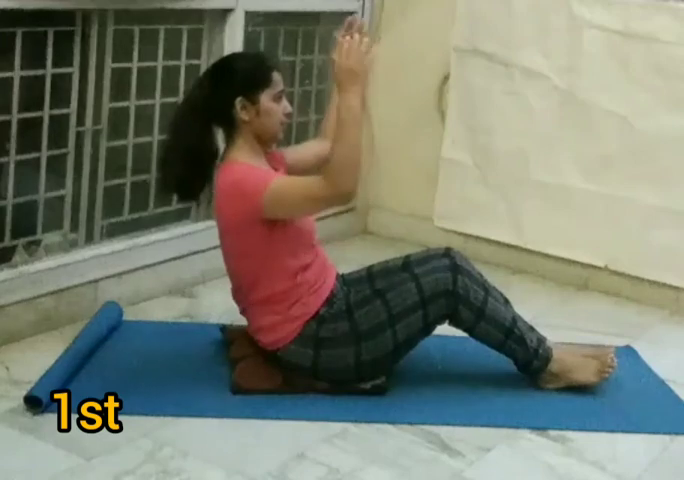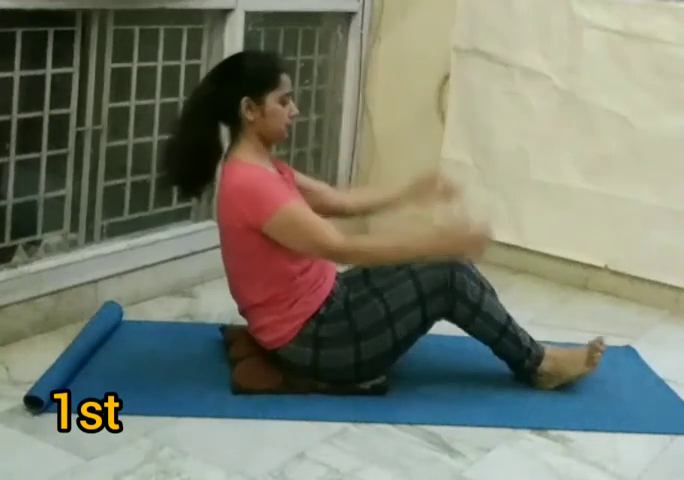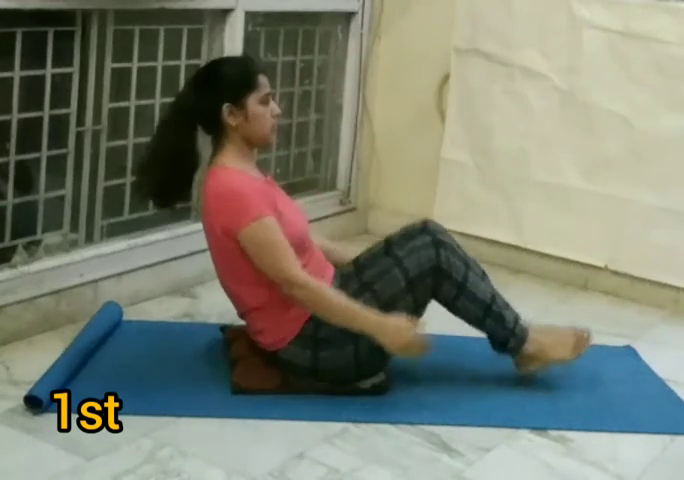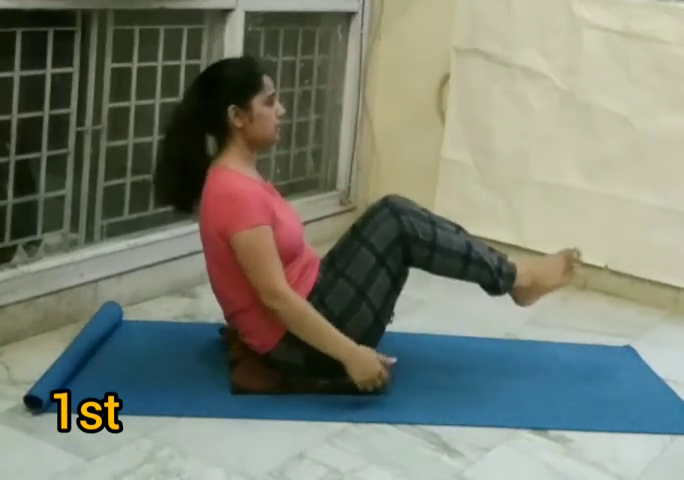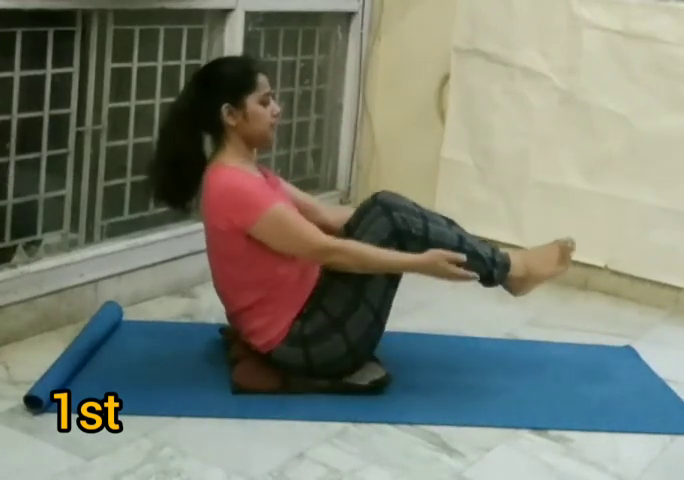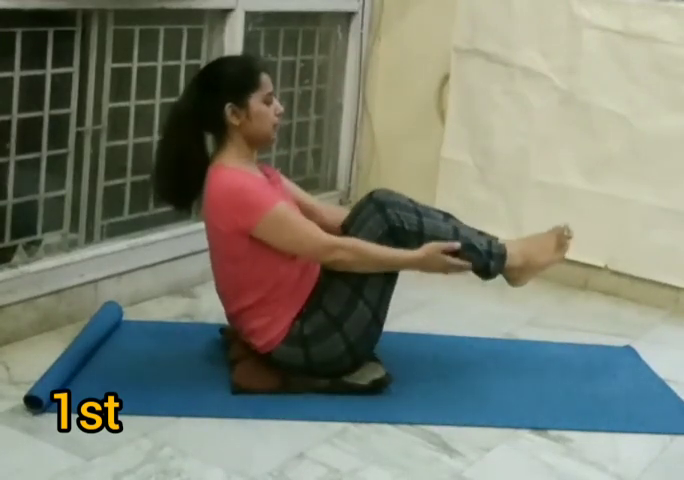
dt=0.7s
person 1, frame 1
left shoulder: (258, 161)
right shoulder: (243, 182)
left elbow: (326, 148)
right elbow: (339, 188)
left wrist: (345, 83)
right wrist: (352, 94)
left hip: (324, 303)
right hip: (311, 338)
left knee: (445, 261)
right knee: (447, 278)
left ankle: (538, 350)
right ankle: (545, 363)
person 1, frame 2
left shoulder: (261, 167)
right shoulder: (249, 184)
left elbow: (339, 201)
right elbow: (343, 249)
left wrist: (408, 192)
right wrist: (434, 243)
left hip: (323, 304)
right hip: (311, 339)
left knee: (442, 261)
right knee: (445, 275)
left ankle: (525, 349)
right ankle: (537, 364)
person 1, frame 3
left shoulder: (242, 175)
right shoulder: (234, 190)
right elbow: (293, 283)
left wrist: (358, 265)
right wrist: (379, 327)
left hip: (319, 311)
right hip: (310, 341)
left knee: (424, 236)
right knee: (430, 254)
left ankle: (515, 335)
right ankle: (522, 343)
person 1, frame 4
left shoulder: (236, 177)
right shoulder: (234, 194)
right elbow: (275, 295)
left wrist: (367, 283)
right wrist: (350, 353)
left hip: (307, 313)
right hip: (297, 342)
left knee: (394, 217)
right knee: (395, 222)
left ankle: (506, 274)
right ankle: (513, 278)
person 1, frame 5
left shoulder: (246, 173)
right shoulder: (235, 187)
left elbow: (325, 216)
right elbow: (328, 251)
left wrist: (412, 229)
right wrist: (419, 262)
left hip: (303, 312)
right hip: (304, 340)
left knee: (386, 211)
right knee: (388, 215)
left ankle: (501, 264)
right ankle: (507, 270)
person 1, frame 6
left shoulder: (248, 172)
right shoulder: (235, 188)
left elbow: (325, 216)
right elbow: (331, 251)
left wrist: (418, 231)
right wrist: (417, 258)
left hip: (302, 312)
right hip: (305, 341)
left knee: (380, 208)
right knee: (385, 213)
left ankle: (498, 254)
right ankle: (506, 258)
